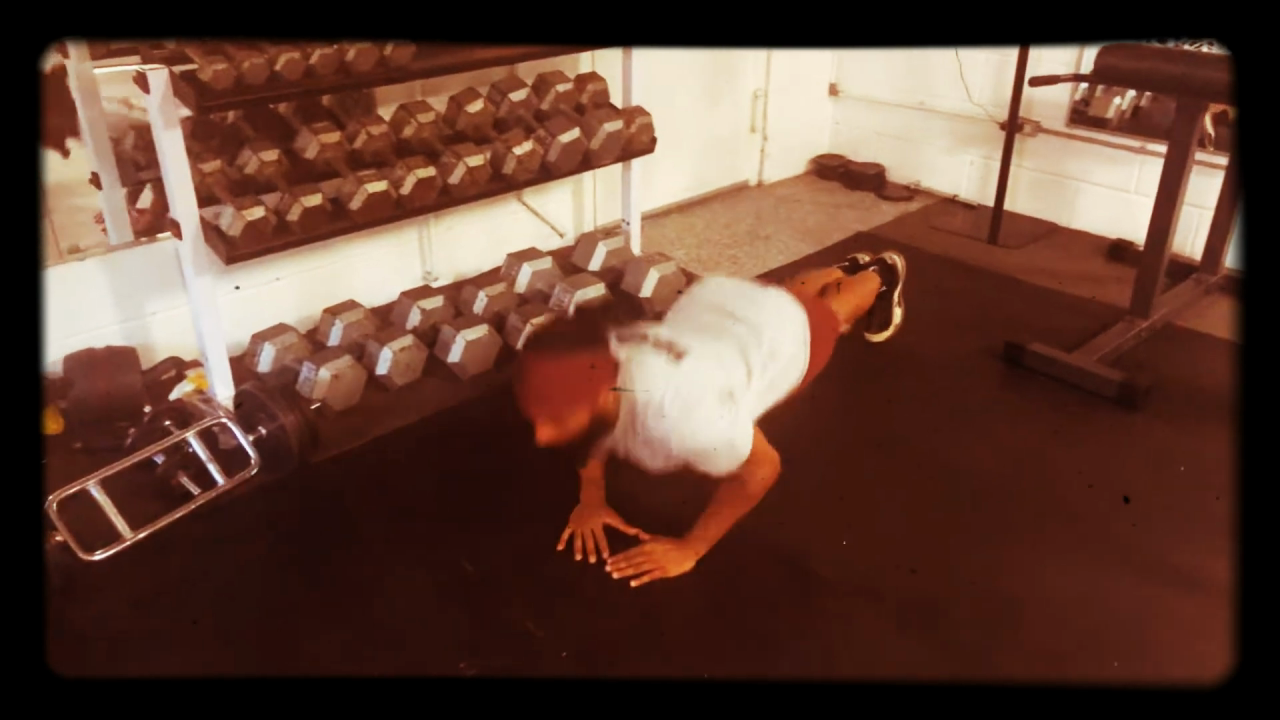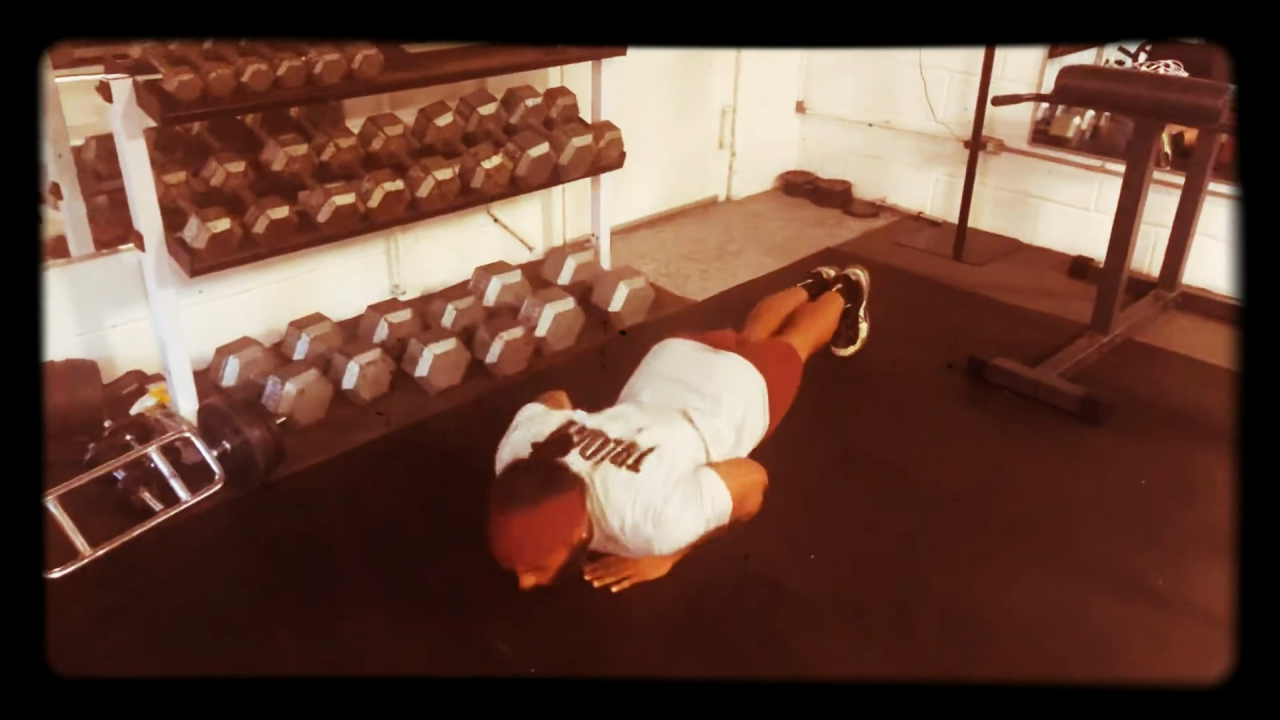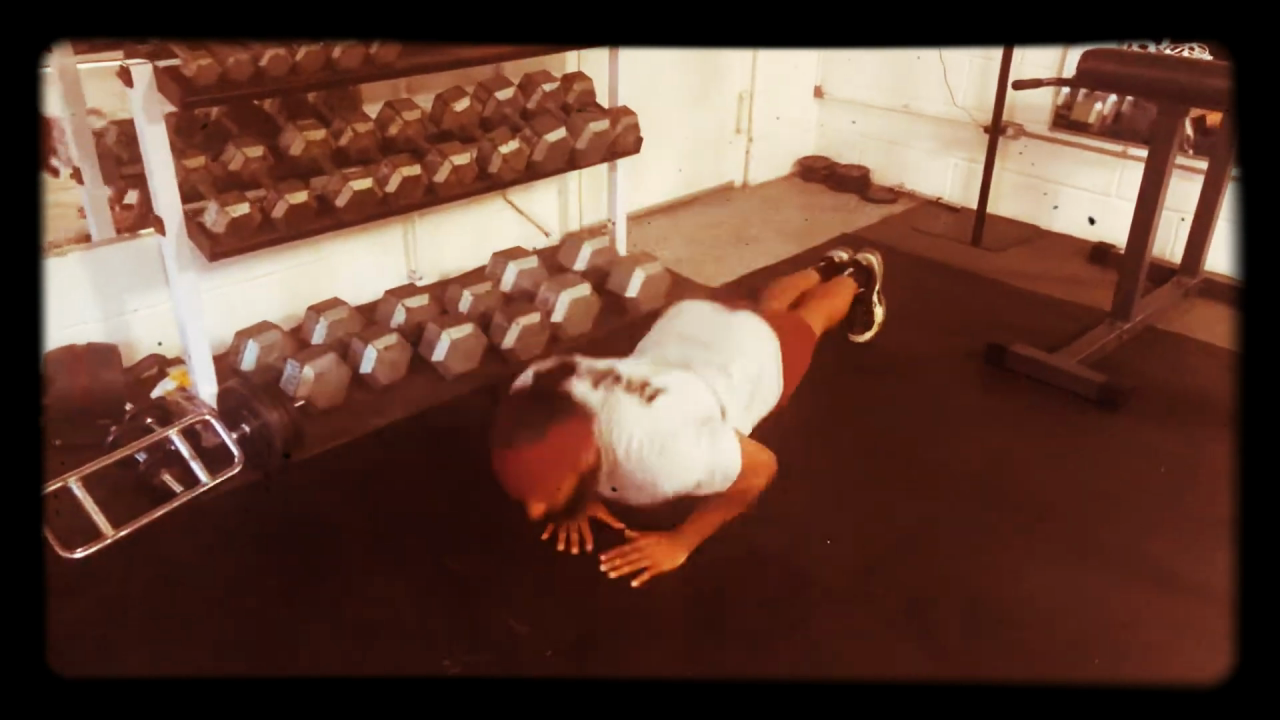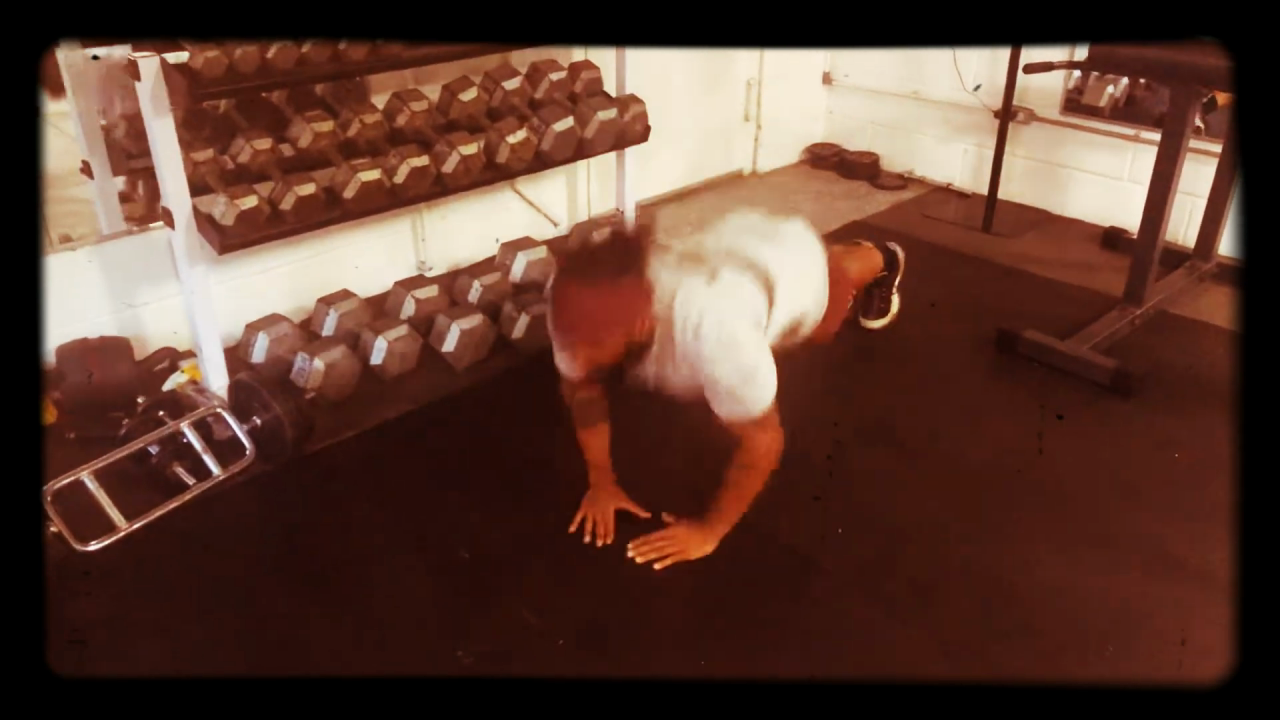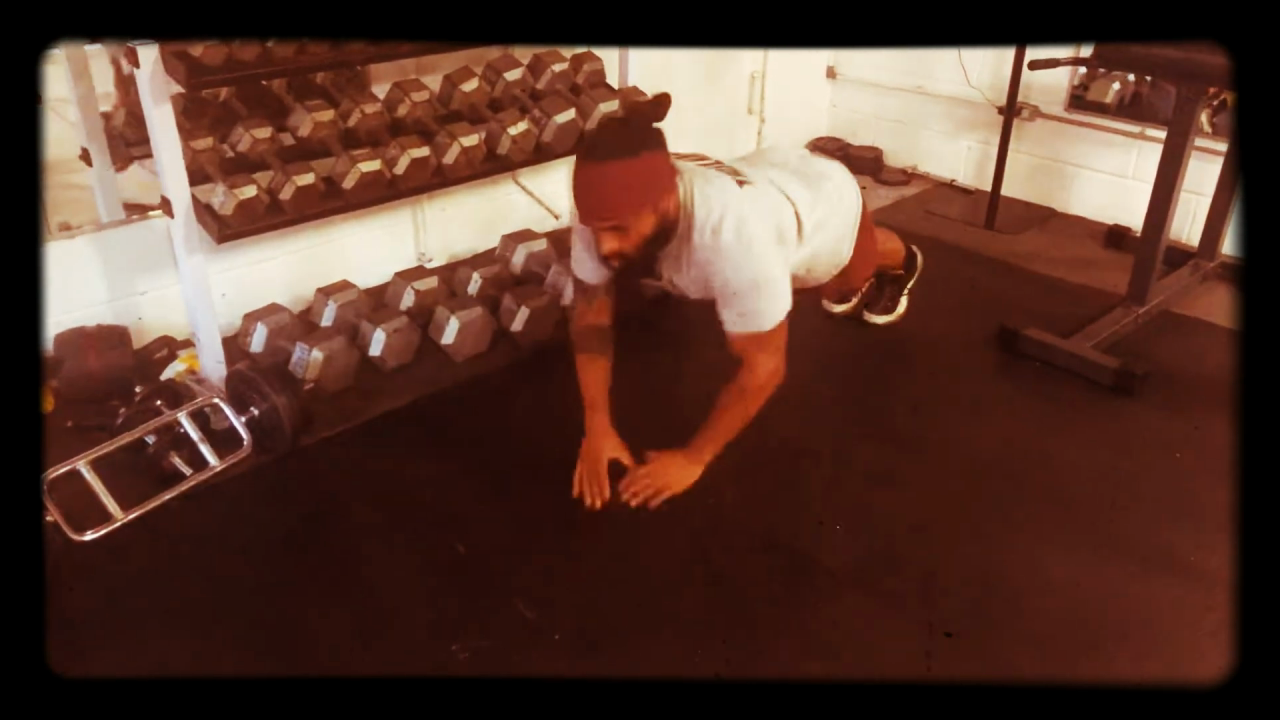
dt=1s
person 1, frame 1
left shoulder: (680, 419)
left elbow: (764, 467)
left wrist: (690, 548)
right wrist: (591, 500)
left hip: (782, 333)
right hip: (707, 301)
left knee: (829, 312)
left ankle: (882, 272)
right ankle: (849, 267)
person 1, frame 2
left shoulder: (651, 520)
right shoulder: (519, 454)
left elbow: (753, 483)
left wrist: (666, 555)
left hip: (742, 385)
right hip: (672, 359)
left knee: (790, 344)
right knee: (753, 334)
left ankle: (847, 290)
right ankle: (814, 283)
person 1, frame 3
left shoulder: (657, 461)
right shoulder: (539, 392)
left elbow: (761, 467)
left wrist: (681, 541)
right wrist: (574, 496)
left hip: (757, 353)
right hip: (683, 325)
left knee: (804, 320)
right knee: (768, 308)
left ankle: (859, 274)
right ankle: (828, 265)
person 1, frame 4
left shoulder: (713, 337)
right shoulder: (573, 302)
left elbow: (764, 440)
right elbow: (581, 386)
left wrist: (711, 528)
right wrist: (601, 480)
left hip: (797, 258)
right hip: (734, 244)
left knee: (848, 271)
left ankle: (884, 259)
right ankle: (838, 250)
person 1, frame 5
left shoulder: (734, 230)
right shoulder: (602, 209)
left elbow: (766, 364)
right elbow: (590, 308)
left wrist: (694, 457)
right wrist: (596, 425)
left hip: (827, 198)
left knee: (858, 265)
left ankle: (903, 261)
